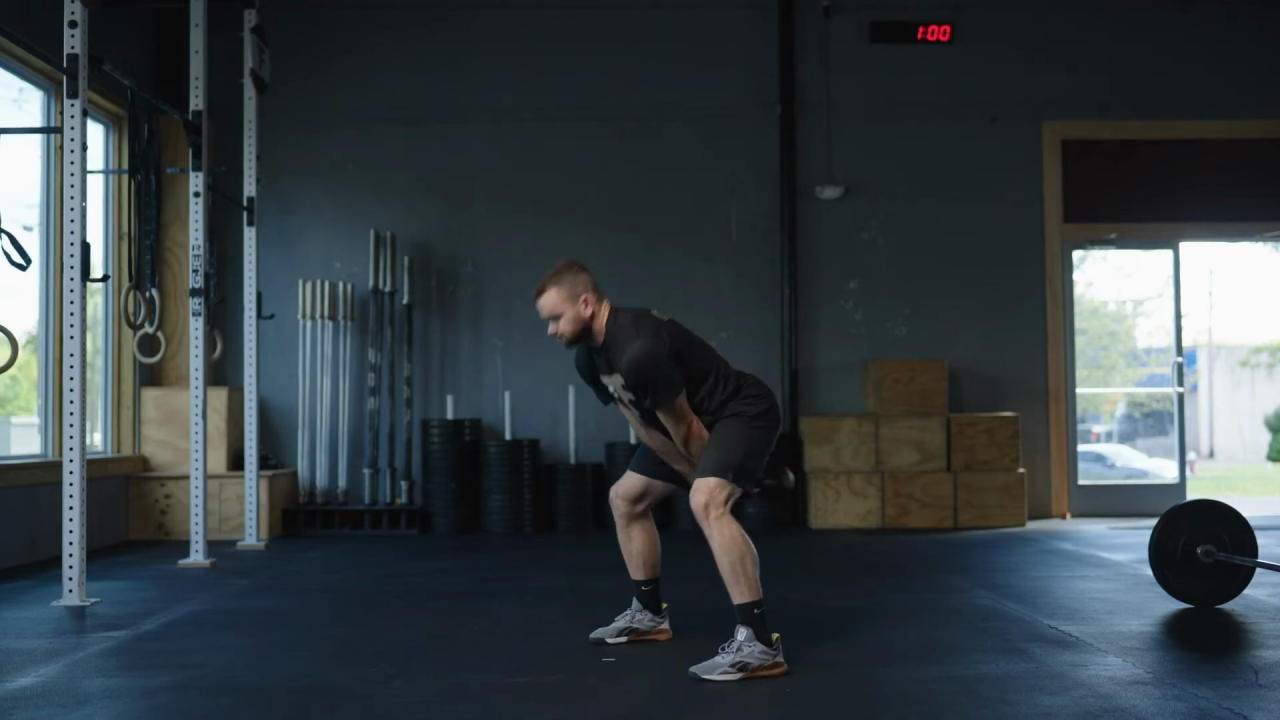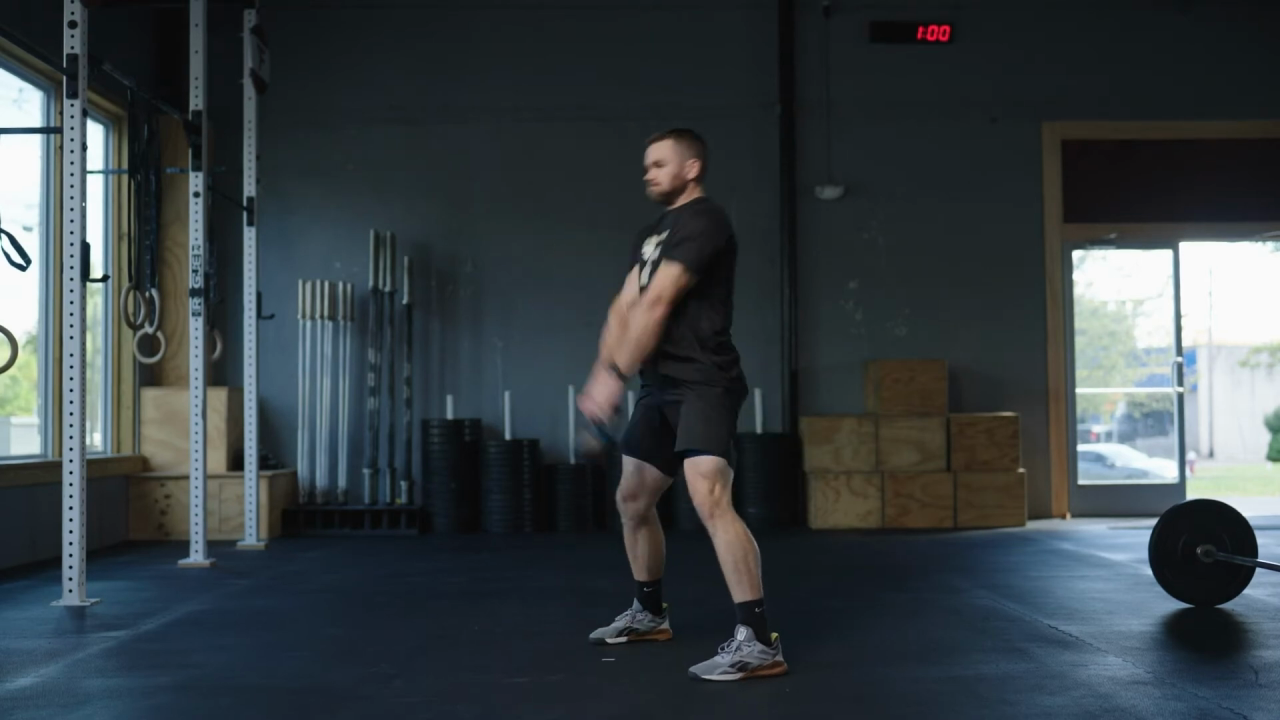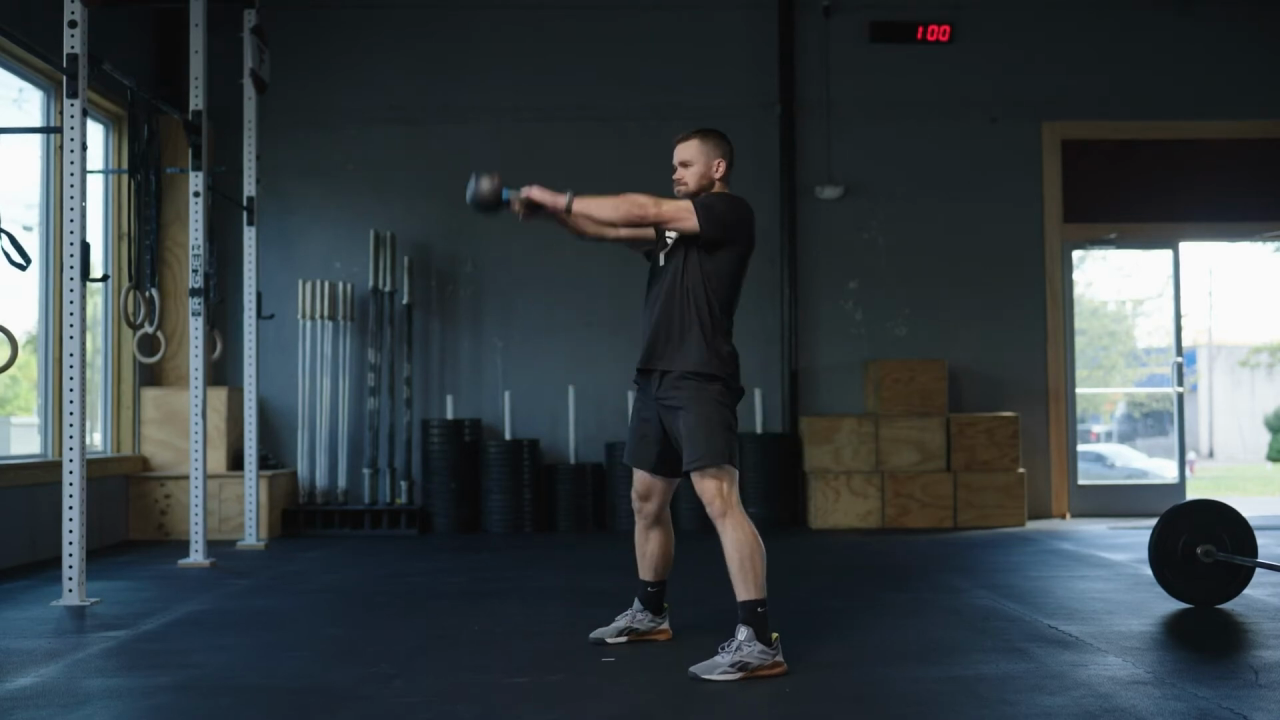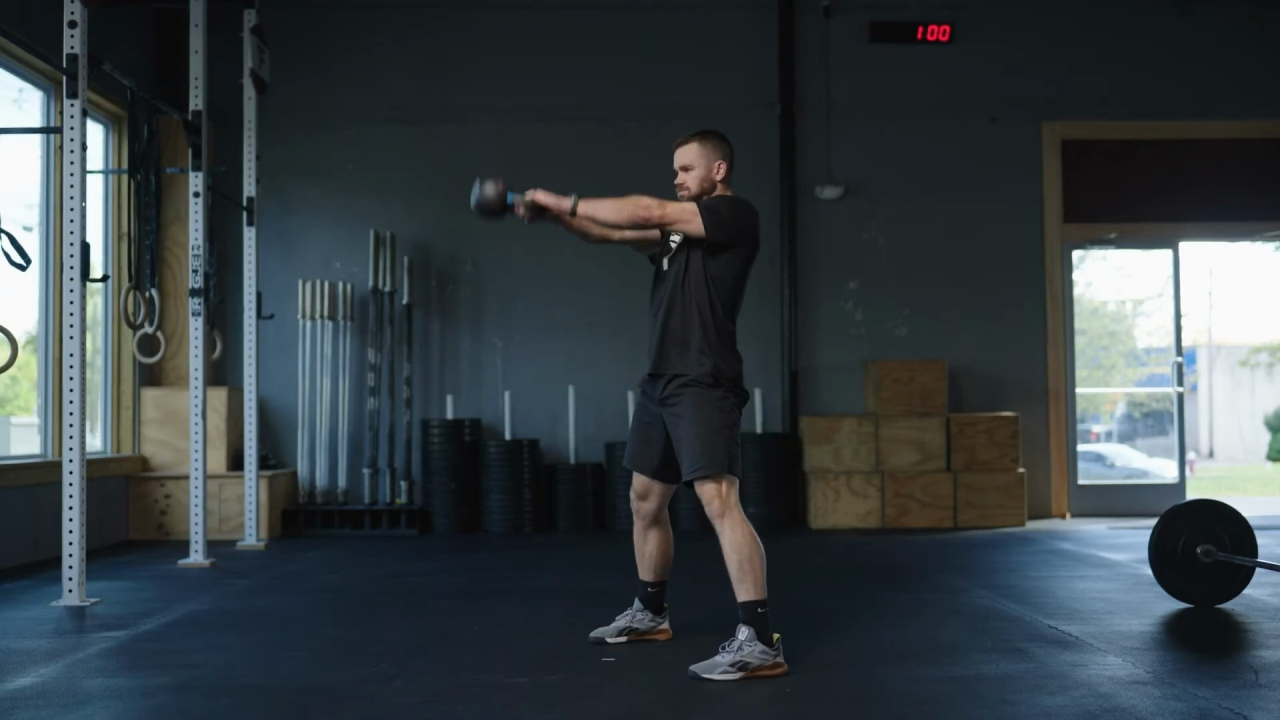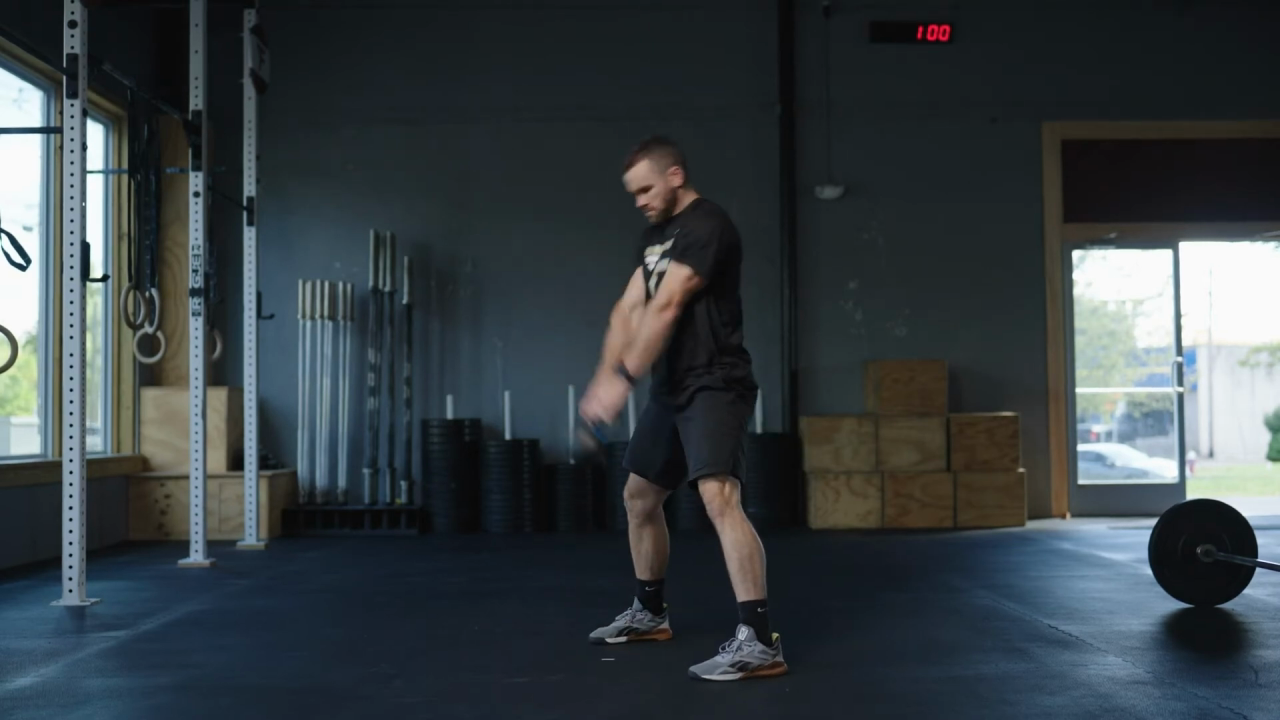
dt=0.3s
person 1, frame 1
left shoulder: (640, 350)
right shoulder: (589, 357)
left elbow: (687, 431)
right elbow: (647, 429)
left wrist: (708, 479)
right wrist: (701, 475)
left hip: (743, 411)
right hip: (700, 422)
left knee: (706, 502)
right knee: (625, 498)
left ankle: (758, 642)
right ankle: (649, 613)
person 1, frame 2
left shoulder: (702, 223)
right shoulder: (653, 230)
left elbow: (656, 307)
right elbow: (626, 304)
left wrist: (616, 377)
right wrist: (603, 370)
left hip: (704, 384)
right hip: (659, 386)
left knee: (707, 499)
right knee: (632, 499)
left ankle: (759, 641)
right ankle: (649, 613)
person 1, frame 3
left shoulder: (730, 213)
right shoulder: (672, 223)
left elbow: (646, 209)
right elbow: (614, 227)
left wrist: (561, 200)
right wrist: (554, 207)
left hip: (700, 381)
right hip: (655, 380)
left knee: (719, 500)
right knee: (647, 502)
left ankle: (759, 640)
right ankle: (650, 613)
person 1, frame 4
left shoulder: (734, 214)
right shoulder: (681, 221)
left elbow: (646, 213)
right elbow: (614, 232)
left wrist: (565, 201)
right wrist: (553, 212)
left hip: (704, 383)
right hip: (660, 382)
left knee: (718, 502)
right knee: (645, 501)
left ankle: (759, 641)
right ankle: (650, 613)
person 1, frame 5
left shoulder: (707, 226)
right shoulder: (654, 236)
left elbow: (666, 308)
right elbow: (629, 308)
left wrist: (624, 380)
right wrist: (604, 375)
left hip: (715, 386)
right hip: (670, 389)
left knee: (718, 499)
right knee: (639, 497)
left ankle: (760, 640)
right ankle: (649, 612)
